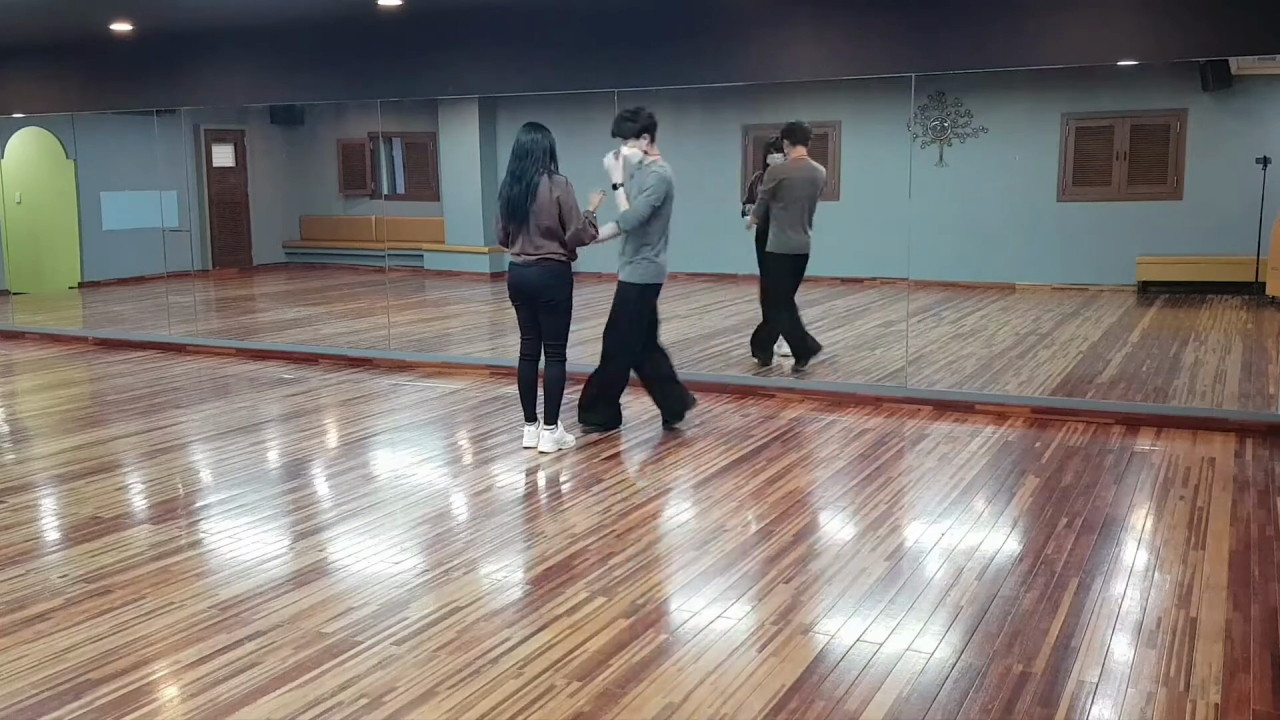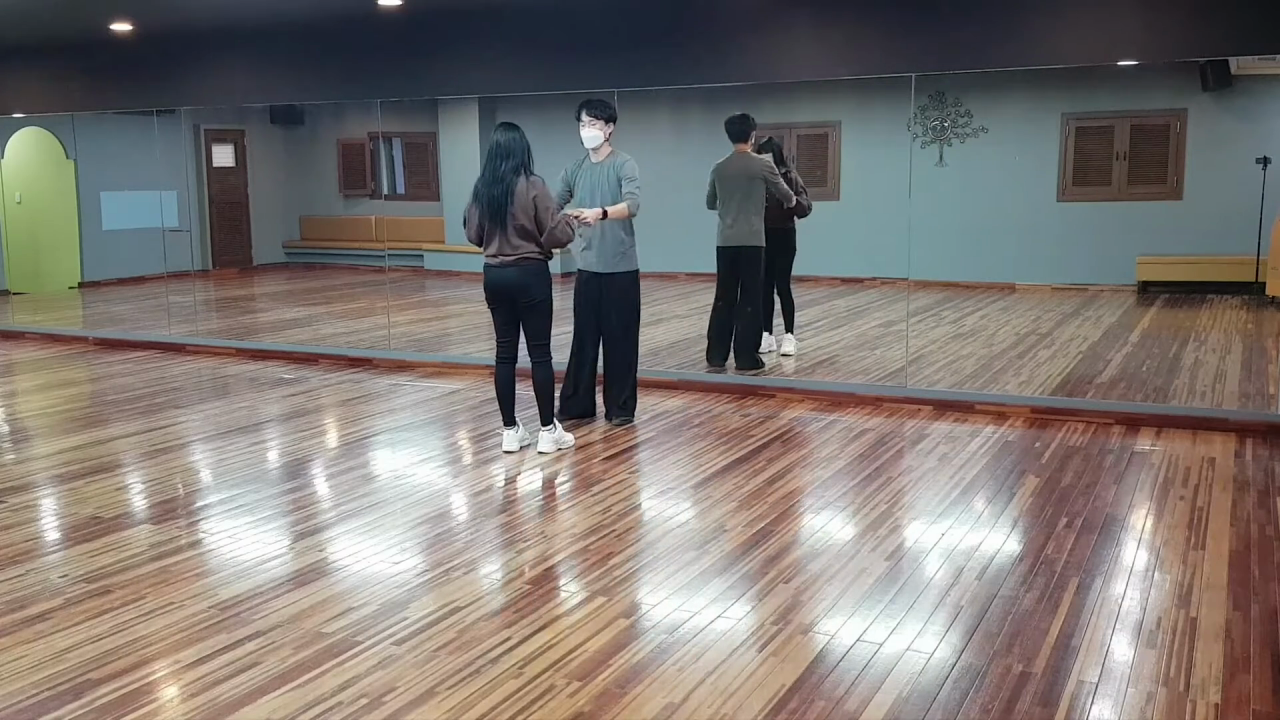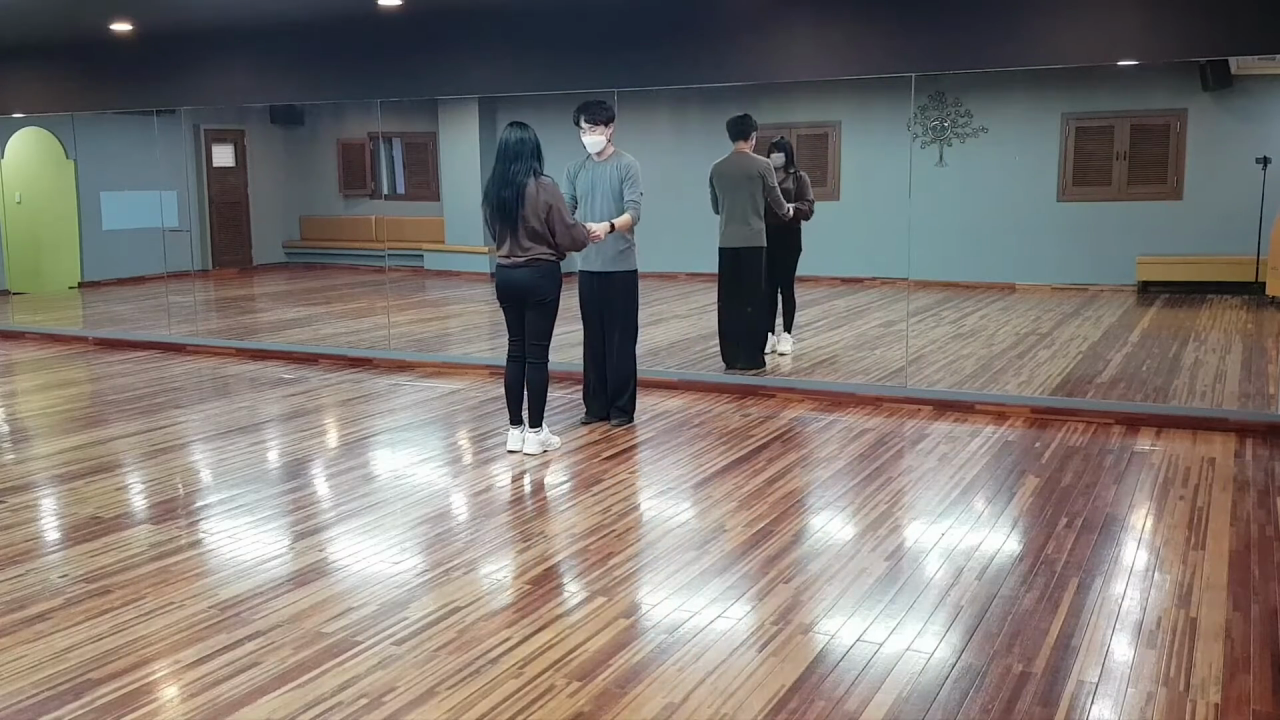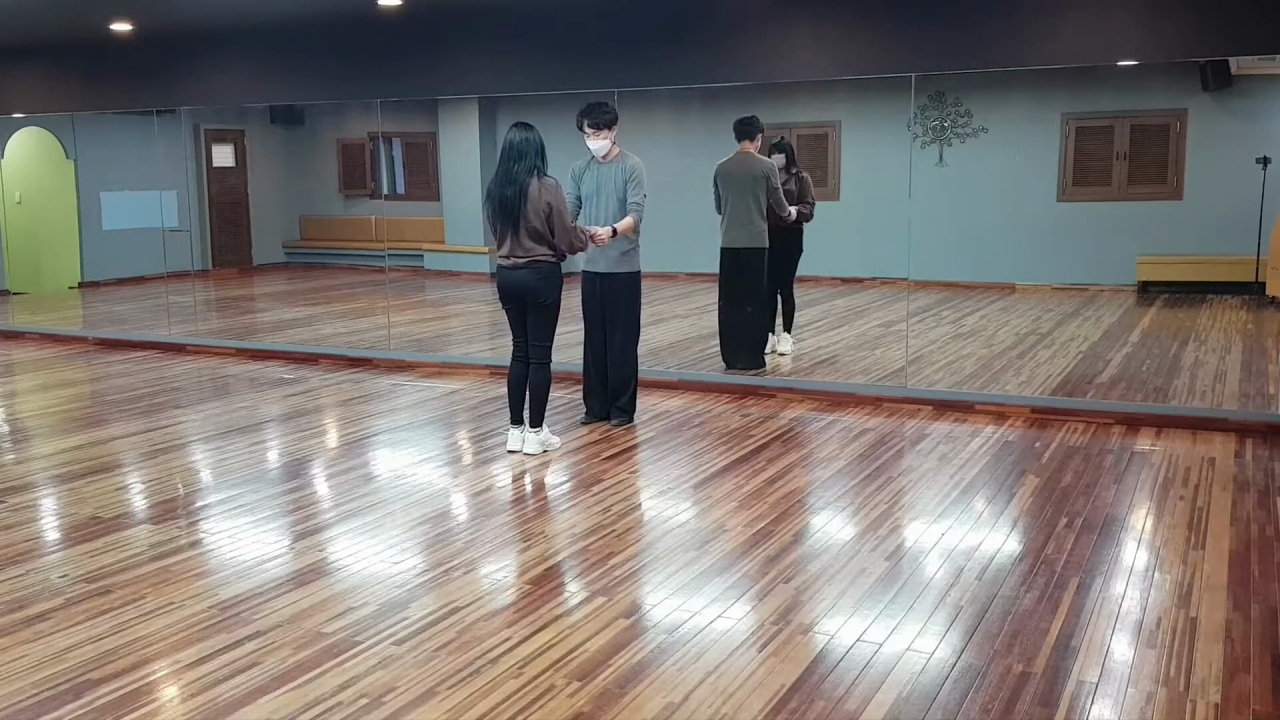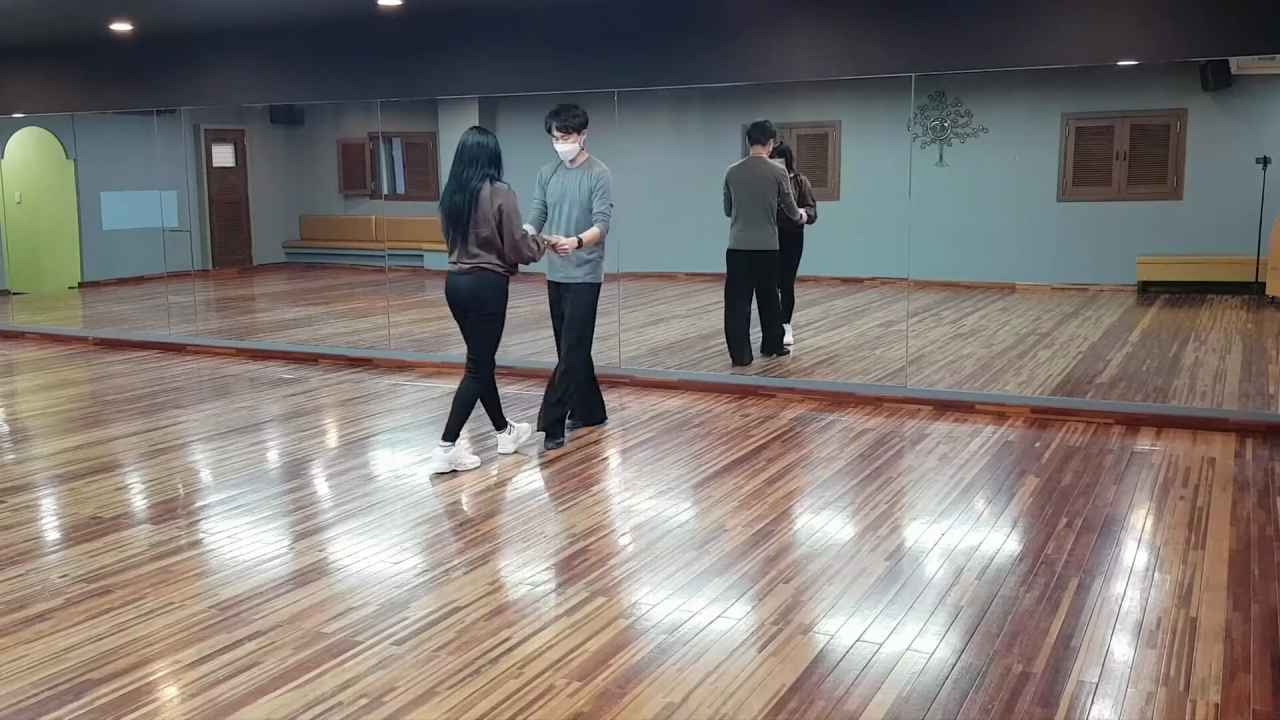
dt=1s
person 1, frame 1
left shoulder: (508, 187)
right shoulder: (557, 185)
left elbow: (503, 237)
right elbow: (578, 235)
right wrist: (590, 211)
left hip: (518, 274)
right hip: (551, 274)
left knee: (528, 349)
right knee: (555, 352)
left ankle: (531, 427)
right ankle: (550, 431)
person 1, frame 2
left shoulder: (482, 188)
right shoulder: (532, 185)
left elbow: (473, 234)
right elbow: (557, 235)
right wrist: (570, 220)
left hip: (494, 275)
right hip: (529, 274)
left knee: (505, 352)
right knee: (539, 353)
left ankle: (510, 431)
right ankle: (549, 431)
person 1, frame 3
left shoulder: (493, 189)
right shoulder: (543, 187)
right elbow: (569, 236)
right wrist: (585, 233)
left hip: (506, 275)
right hip: (539, 275)
left knee: (515, 351)
right knee: (536, 354)
left ankle: (515, 429)
right ankle: (535, 433)
person 1, frame 4
left shoulder: (496, 188)
right shoulder: (546, 187)
right elbow: (566, 240)
right wrist: (586, 235)
left hip: (507, 275)
right hip: (540, 276)
left knee: (520, 352)
right knee: (540, 355)
left ankle: (515, 430)
right ankle: (535, 433)
person 1, frame 5
left shoulder: (451, 194)
right shoulder: (498, 193)
right elbow: (517, 248)
right wrist: (540, 243)
left hip: (456, 282)
right hip: (486, 285)
left knee: (481, 362)
right knee: (478, 369)
left ankle: (504, 431)
right ankle: (446, 447)
person 2, frame 1
left shoulder: (658, 176)
right shoulder: (643, 172)
left elbow: (629, 221)
right elbow: (624, 225)
left wrist: (618, 182)
left hip: (639, 276)
right hip: (643, 274)
left knee: (619, 345)
right knee: (644, 345)
left ankle: (603, 414)
right ankle: (674, 403)
person 2, frame 2
left shoulder: (624, 164)
right shoulder: (574, 170)
left elbow: (632, 204)
right elbow: (553, 205)
left wrist: (600, 213)
left hip: (620, 267)
right hip: (587, 266)
left knee: (620, 337)
right knee: (584, 335)
left ankle: (621, 406)
right ankle: (578, 403)
person 2, frame 3
left shoulder: (626, 165)
right shoulder: (575, 169)
left elbow: (634, 212)
right elbow: (565, 210)
left wrist: (608, 227)
left hip: (620, 266)
right hip: (588, 266)
left knee: (621, 338)
right knee: (593, 337)
left ankle: (622, 407)
right ankle: (596, 404)
person 2, frame 4
left shoulder: (631, 166)
right shoulder: (579, 170)
left elbow: (636, 214)
right elbow: (569, 211)
left wrist: (611, 231)
left hip: (623, 267)
right hip: (591, 266)
left knee: (622, 338)
right knee: (594, 338)
left ankle: (621, 407)
right ankle: (596, 405)
person 2, frame 5
left shoulder: (598, 174)
right shoulder: (547, 174)
left elbow: (602, 225)
right elbow: (537, 218)
left wrist: (575, 241)
left hip: (584, 274)
right hip: (556, 273)
left knee: (572, 349)
right knee: (571, 348)
left ankle: (552, 423)
right ankle: (588, 410)
person 3, frame 1
left shoulder: (776, 172)
right shoulder: (819, 173)
left elbow: (760, 211)
left wrist: (751, 222)
left hip: (780, 248)
right hip: (803, 247)
left knee: (777, 302)
right knee: (781, 300)
left ankle: (805, 348)
right ankle: (763, 349)
person 3, frame 2
left shoulder: (719, 168)
right shoulder: (762, 165)
left elbow: (710, 204)
right elbow: (788, 197)
right wrist: (791, 201)
left hip: (725, 242)
right hip: (751, 242)
left knee: (723, 299)
right knee: (749, 300)
left ankle: (716, 357)
right ankle: (746, 359)
person 3, frame 3
left shoulder: (717, 168)
right shoulder: (761, 165)
right elbow: (776, 201)
right wrist: (787, 211)
left hip: (726, 243)
right hip: (752, 242)
left knee: (728, 301)
right knee: (752, 301)
left ankle: (731, 356)
right ankle: (750, 358)
person 3, frame 4
left shoulder: (721, 168)
right shoulder: (766, 166)
right elbow: (779, 204)
right wrist: (790, 213)
left hip: (728, 243)
right hip: (755, 242)
left knee: (728, 301)
right knee: (753, 301)
left ankle: (731, 357)
right ankle: (750, 358)
person 3, frame 5
left shoulder: (733, 172)
right shoulder: (777, 172)
right elbow: (789, 209)
right wrist: (801, 216)
left hip: (737, 245)
right hip: (766, 244)
left knee: (737, 301)
right knee: (768, 298)
left ankle: (740, 354)
right ankle: (772, 345)
person 4, frame 1
right shoulder: (758, 179)
right elbow: (746, 205)
right wrist: (748, 209)
right hip: (764, 237)
right knee: (766, 288)
left ankle: (785, 336)
person 4, frame 2
left shoulder: (790, 177)
left elbow: (806, 208)
left wrist: (794, 201)
left hip: (783, 238)
left knee: (783, 287)
right knee: (765, 288)
left ankle: (789, 336)
right ankle: (767, 335)
person 4, frame 3
left shoulder: (799, 178)
left elbow: (808, 208)
left wrist: (791, 208)
left hip: (788, 237)
right hip: (765, 236)
left knee: (786, 287)
right knee: (768, 288)
left ankle: (786, 335)
right ankle: (769, 334)
person 4, frame 4
left shoulder: (801, 178)
left elbow: (809, 208)
left wrist: (795, 211)
left hip: (790, 237)
right hip: (767, 237)
left knee: (786, 287)
right knee: (769, 288)
left ankle: (786, 336)
right ankle: (769, 335)
person 4, frame 5
left shoulder: (800, 181)
left elbow: (811, 209)
left wrist: (803, 214)
left hip: (792, 238)
left knee: (787, 285)
left ankle: (785, 327)
